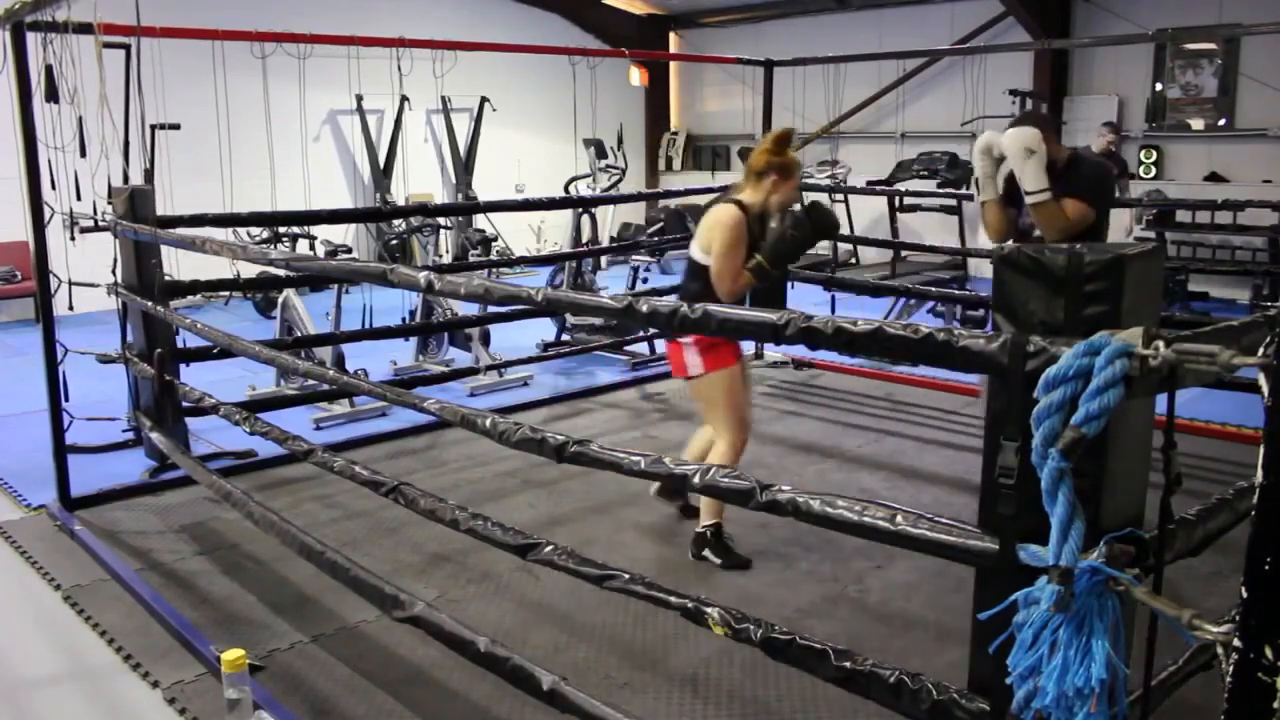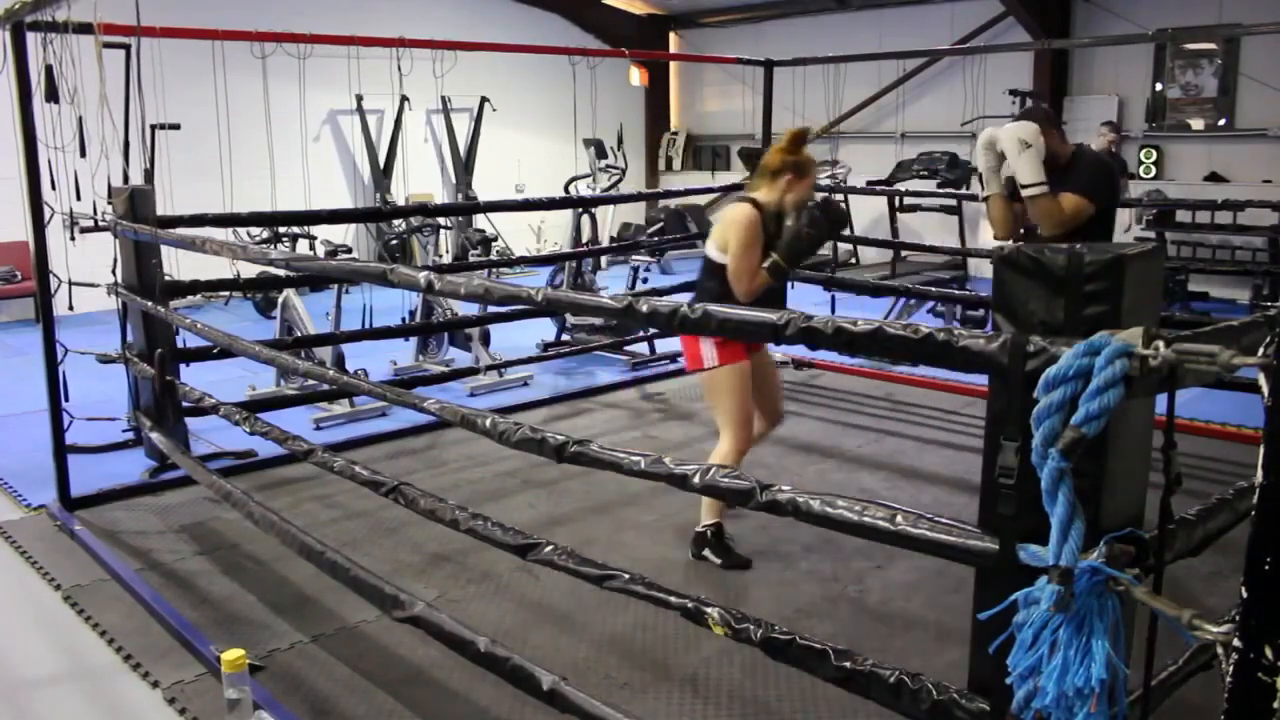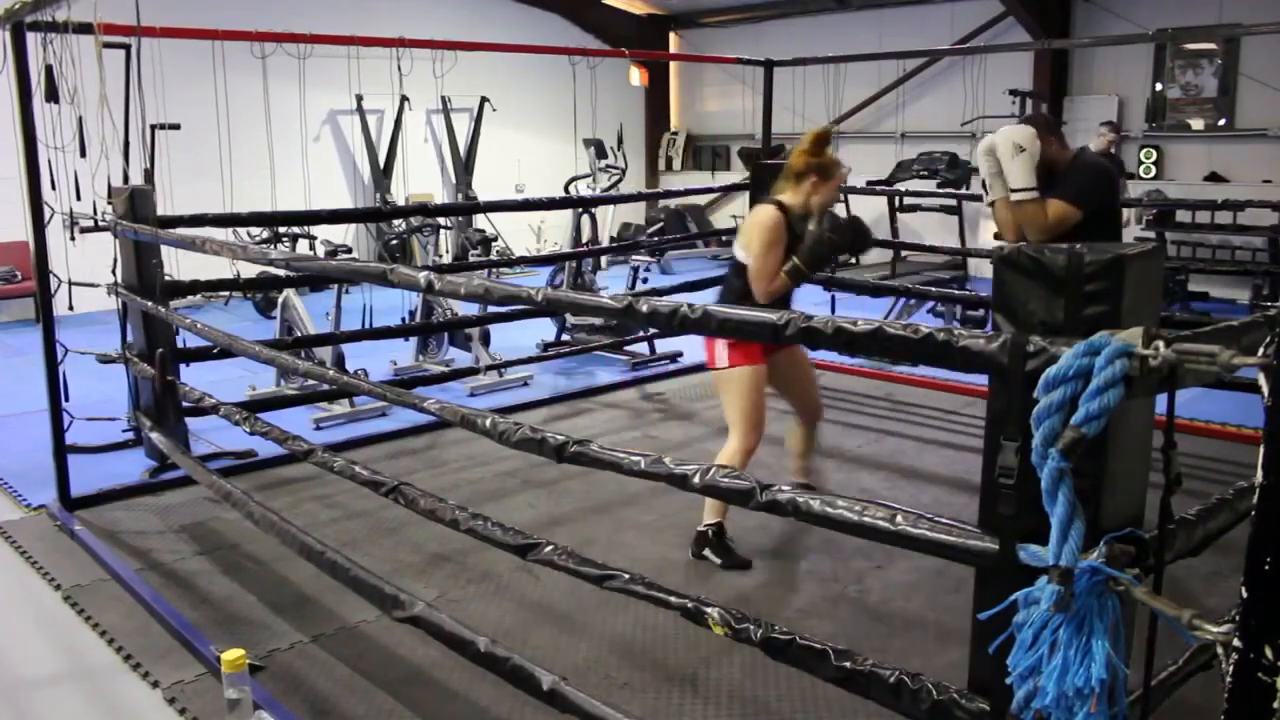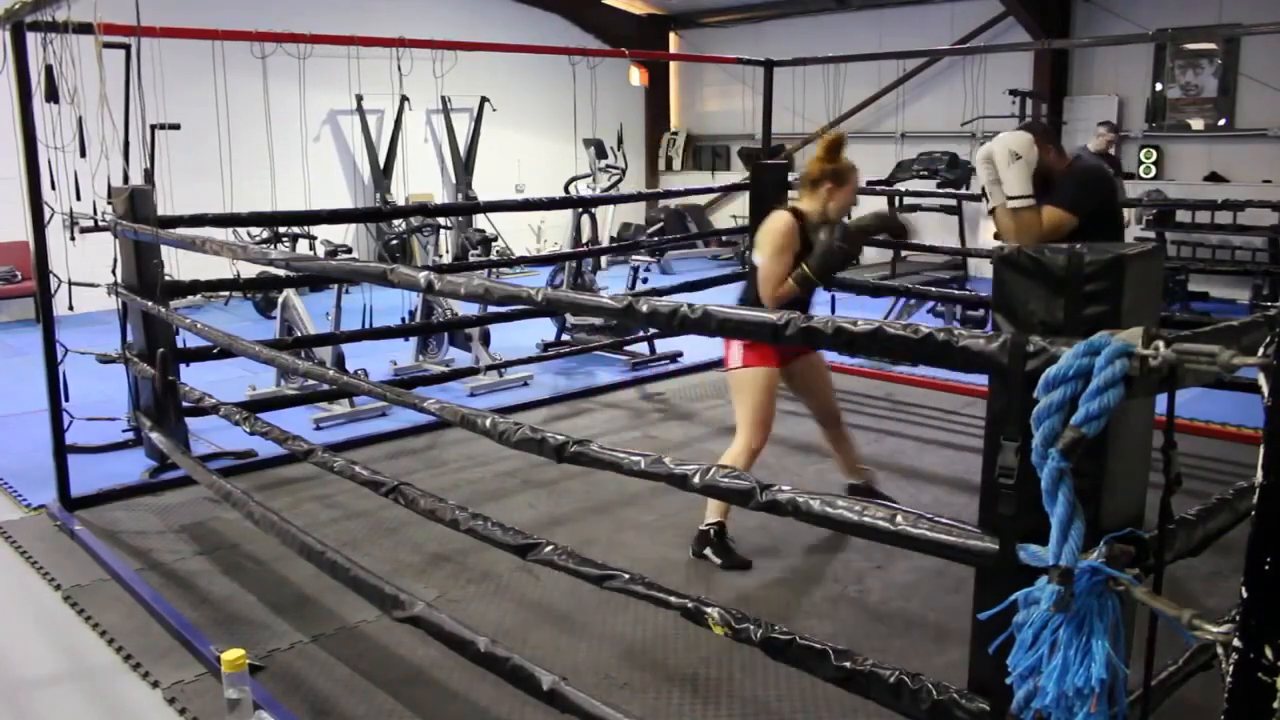
dt=0.1s
person 1, frame 1
left shoulder: (753, 213)
right shoulder: (730, 218)
left elbow: (755, 262)
right elbow: (729, 290)
left wrist: (796, 240)
right wrist: (775, 253)
left hip: (716, 331)
right hip: (697, 336)
left knee: (721, 425)
right knee: (733, 435)
left ankle: (672, 484)
right ankle: (708, 534)
person 1, frame 2
left shoulder: (771, 211)
right shoulder: (743, 217)
left elbow: (776, 253)
right elbow: (745, 290)
left wrist: (807, 238)
right wrist: (790, 251)
right hip: (713, 333)
left knee: (770, 413)
right knee: (736, 435)
right ankle: (708, 534)
person 1, frame 3
left shoulder: (796, 215)
right shoulder: (769, 219)
right elbow: (765, 292)
left wrist: (830, 244)
right wrist: (811, 255)
right hip: (735, 333)
left knee: (811, 410)
right knee: (746, 436)
left ankle: (804, 482)
right ankle: (709, 534)
person 1, frame 4
left shoulder: (819, 222)
right shoulder: (784, 225)
left elbow: (851, 231)
right elbow: (772, 297)
left wrist: (876, 225)
right wrist: (819, 262)
right hip: (753, 337)
left knee: (830, 416)
right knee: (752, 437)
left ankle: (860, 484)
right ankle: (710, 533)
